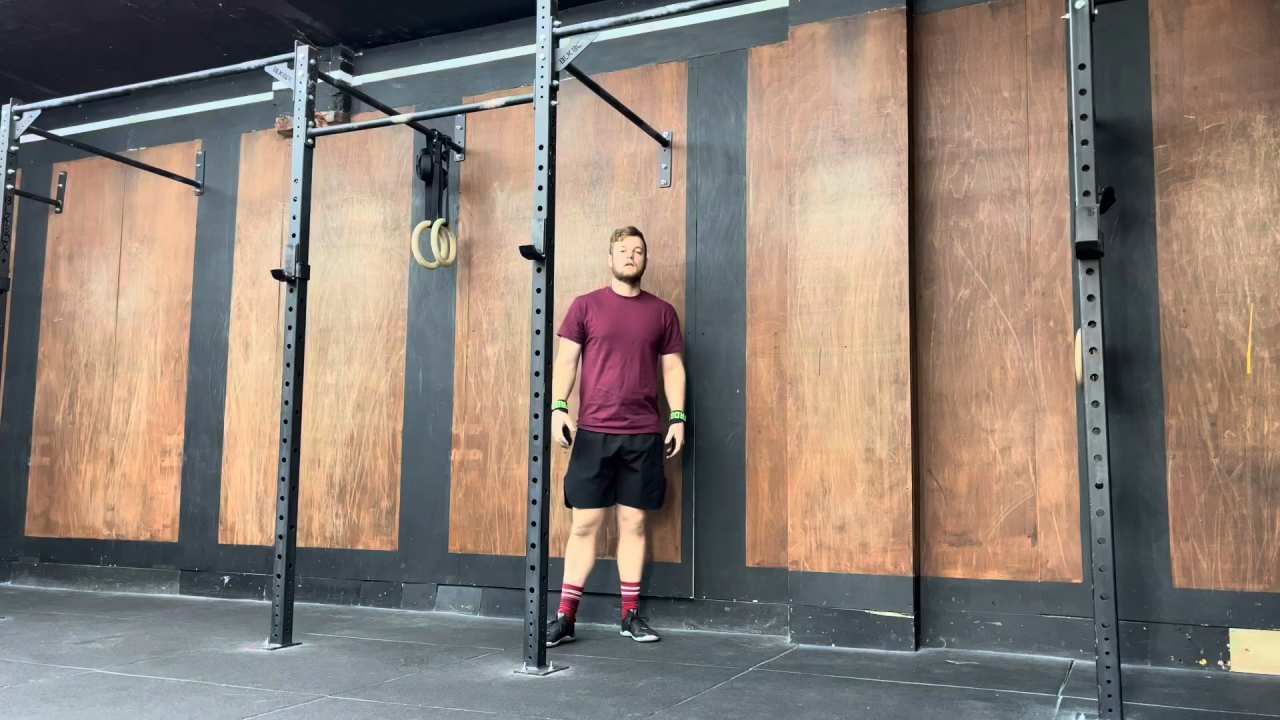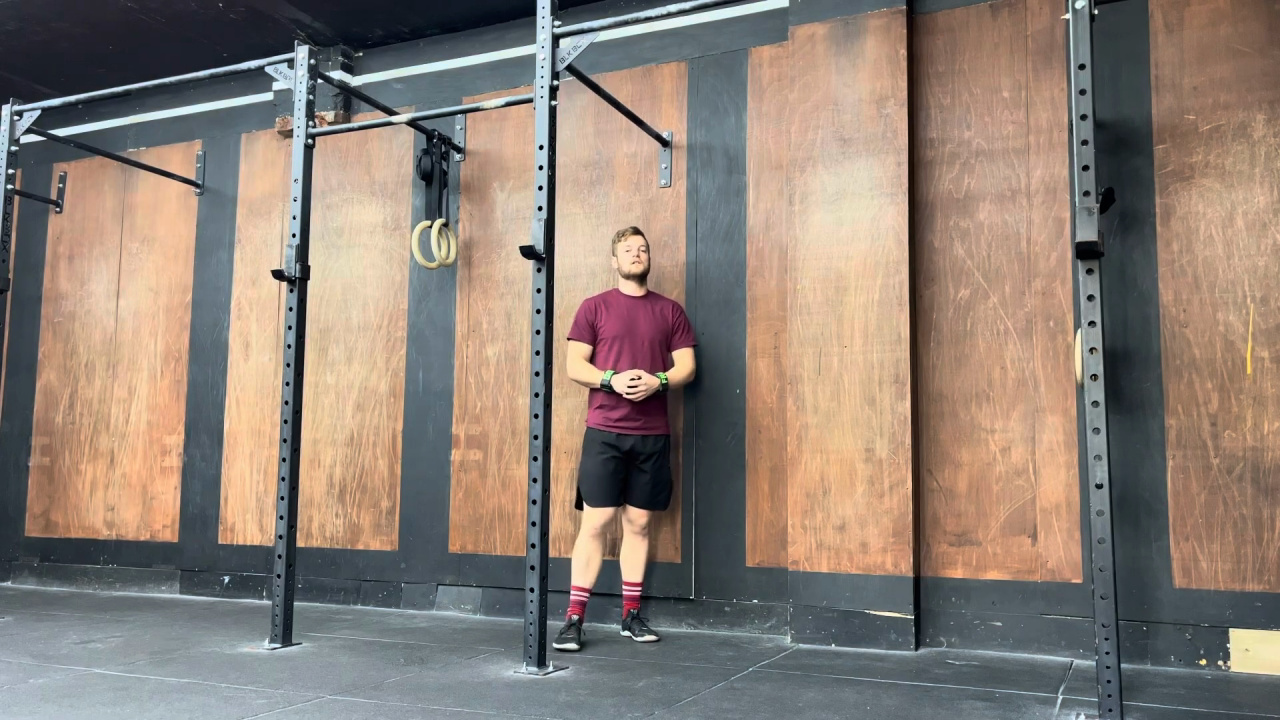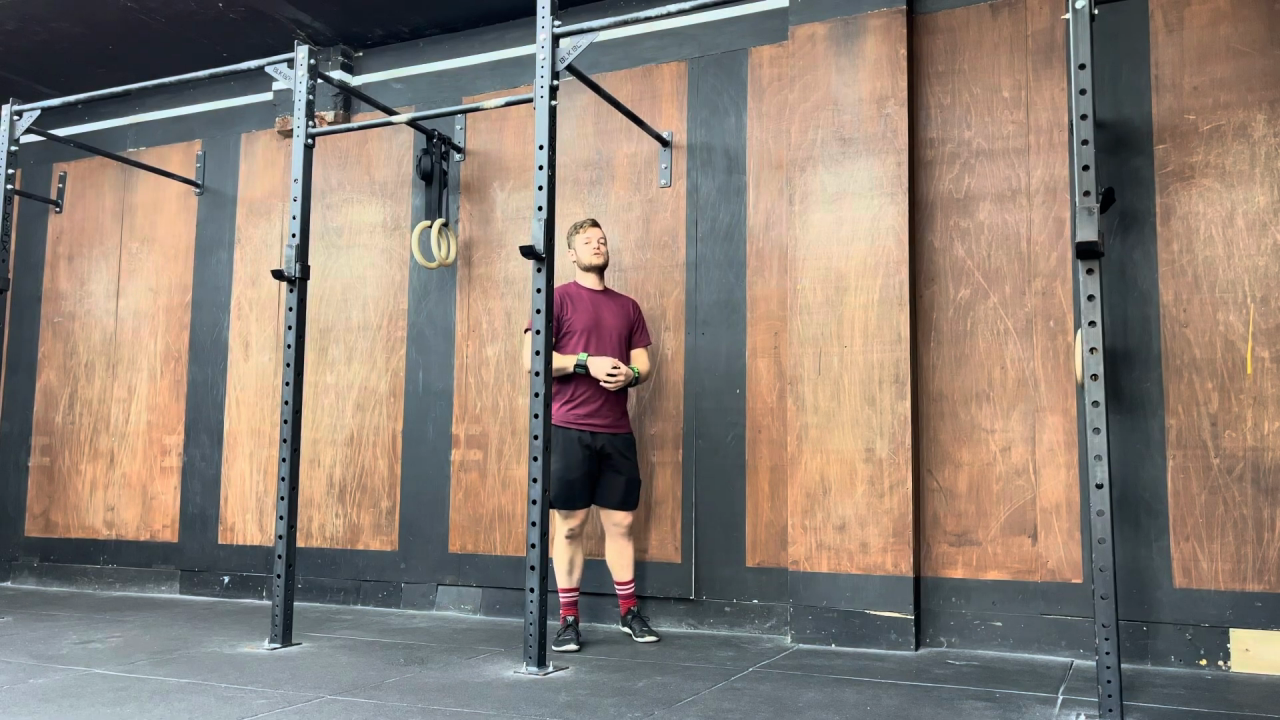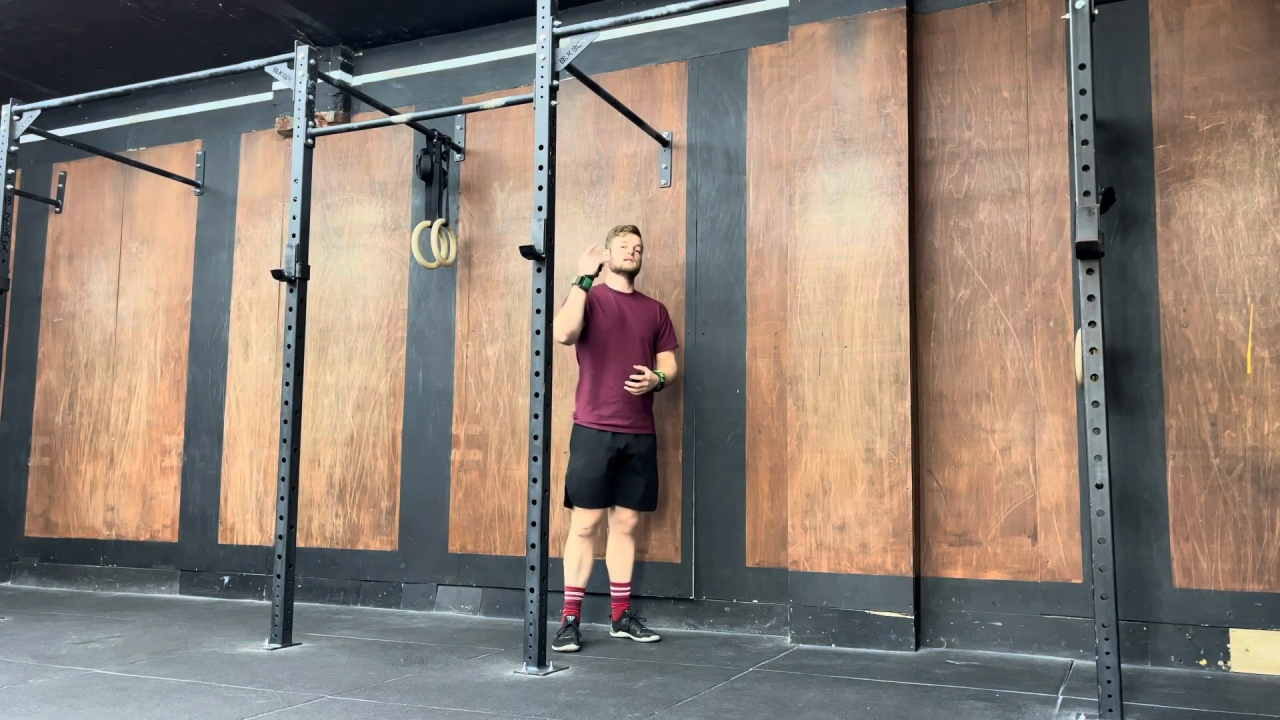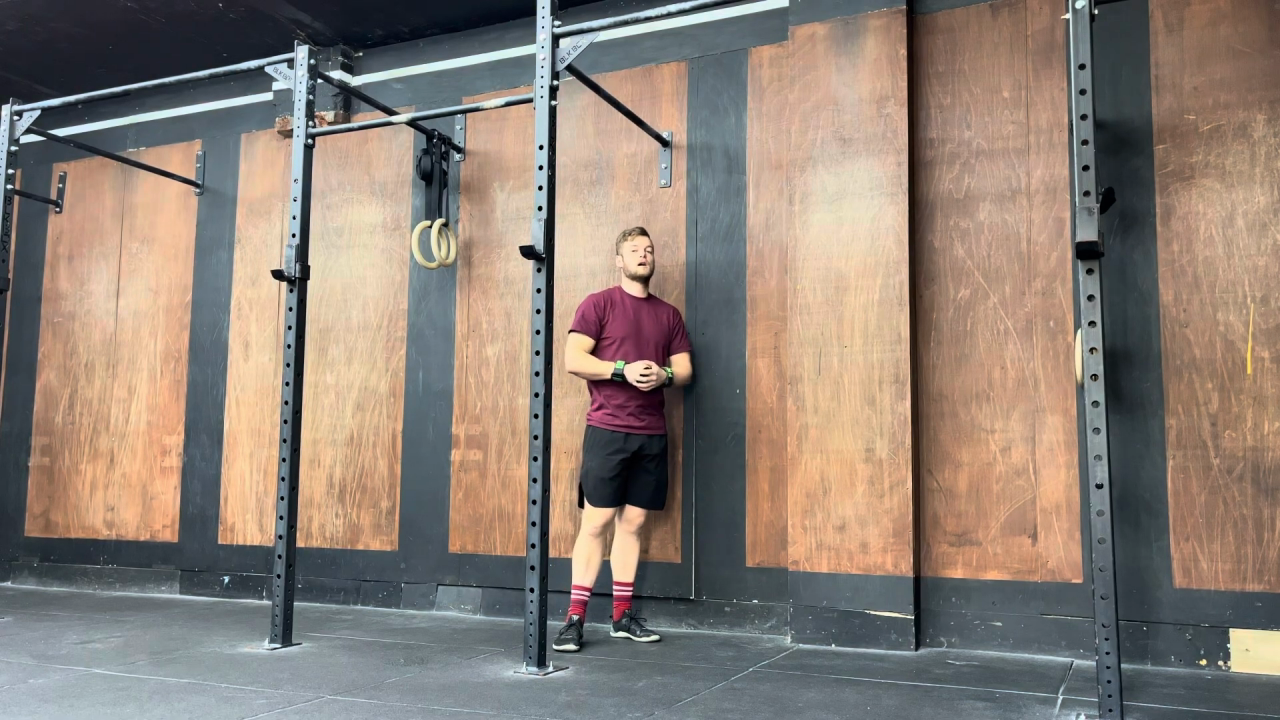
dt=1s
person 1, frame 1
left shoulder: (662, 311)
right shoulder: (585, 305)
left elbow: (673, 368)
right elbow: (566, 360)
left wrist: (678, 417)
right wrist: (559, 406)
left hip: (644, 434)
right hip: (593, 432)
left knee: (634, 524)
right knee: (585, 524)
left ankle: (631, 614)
right ankle: (565, 615)
person 1, frame 2
left shoulder: (670, 310)
right shoulder: (594, 307)
left elbow: (687, 366)
right elbow: (574, 365)
left wrist: (658, 381)
right wrist: (612, 379)
left hip: (652, 434)
right hip: (605, 431)
left knee: (638, 524)
right knee: (595, 523)
left ankle: (631, 614)
right ankle: (574, 618)
person 1, frame 3
left shoulder: (627, 306)
right shoulder: (557, 299)
left elbow: (644, 363)
right elbow: (533, 358)
left wrist: (629, 374)
right wrist: (586, 362)
left hip: (617, 432)
right hip: (569, 430)
left knee: (621, 523)
right knee: (570, 525)
left ankle: (629, 611)
right ankle: (568, 619)
person 1, frame 4
left shoulder: (655, 309)
right shoulder: (584, 297)
left elbow: (670, 365)
right elbow: (562, 334)
left wrist: (656, 379)
right wrist: (584, 279)
left hip: (640, 433)
right hip: (594, 429)
left knee: (625, 523)
right knee: (585, 524)
left ankle: (622, 615)
right ankle: (570, 618)
person 1, frame 5
left shoulder: (669, 314)
right shoulder: (598, 304)
left elbow: (685, 370)
right elbow: (573, 360)
left wrist: (664, 376)
right wrist: (623, 370)
left hip: (651, 435)
right hip: (607, 430)
left knee: (632, 523)
right knee: (596, 522)
left ankle: (622, 615)
right ankle: (574, 618)
